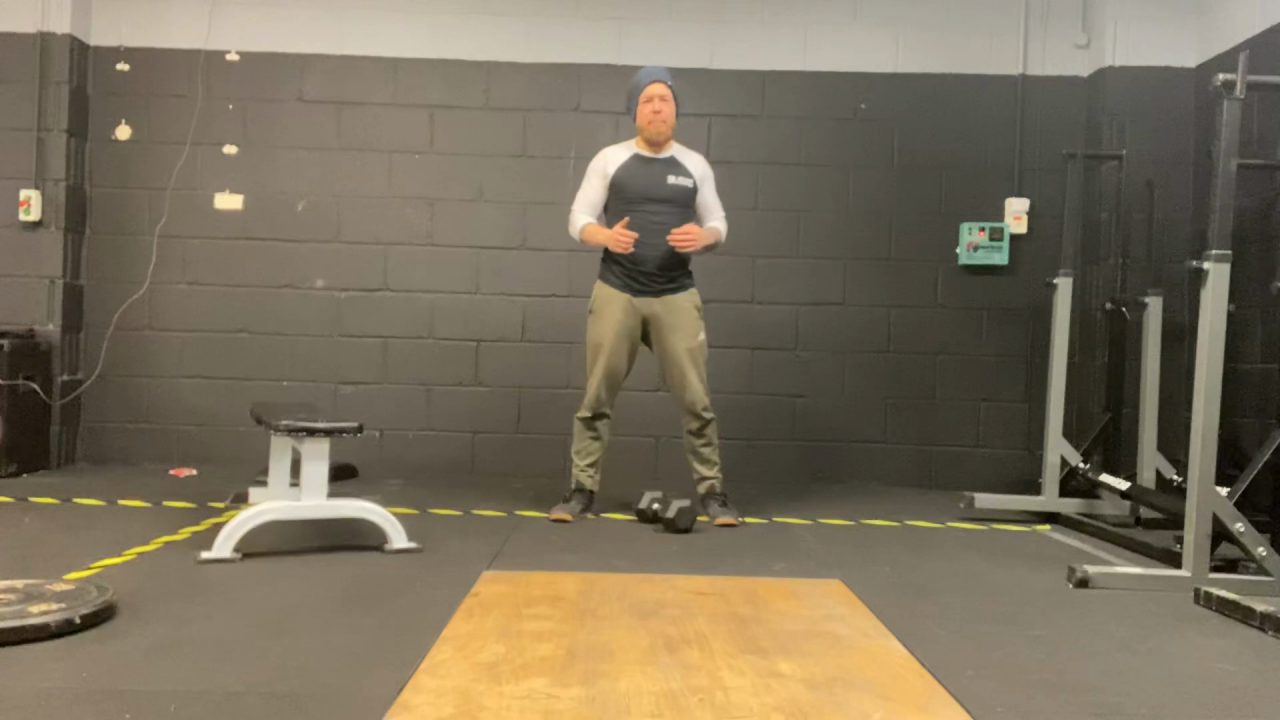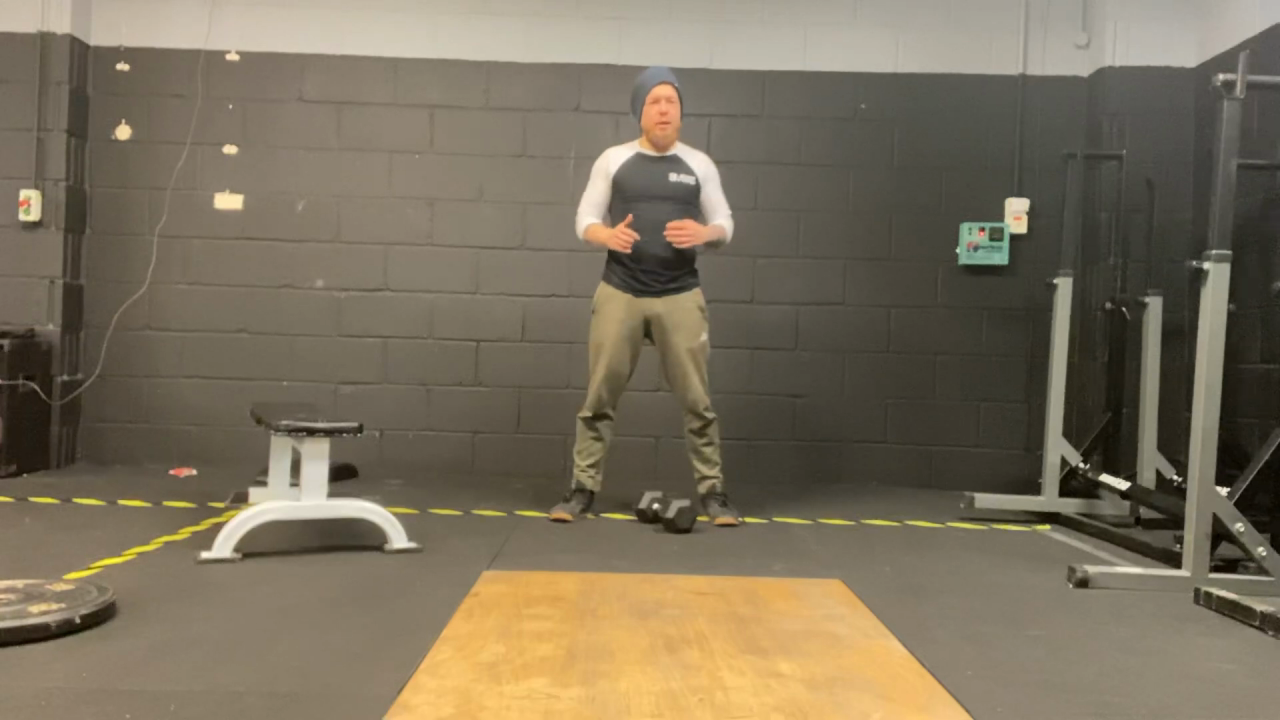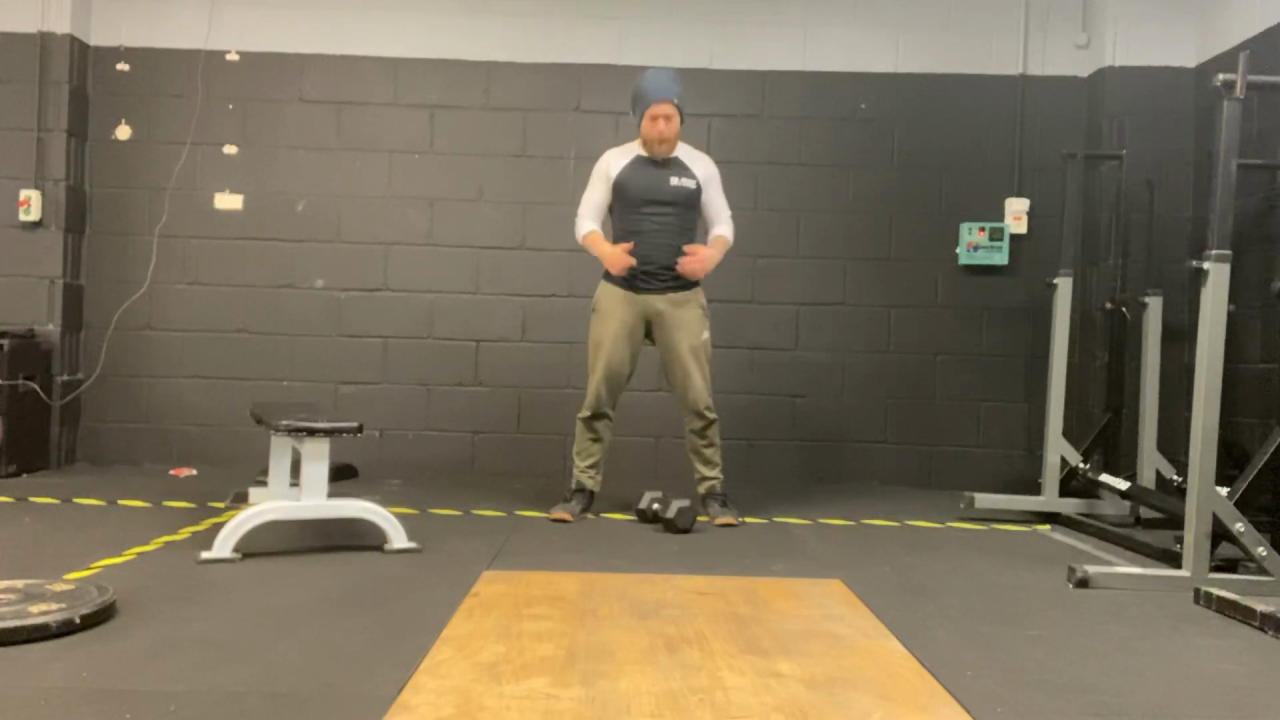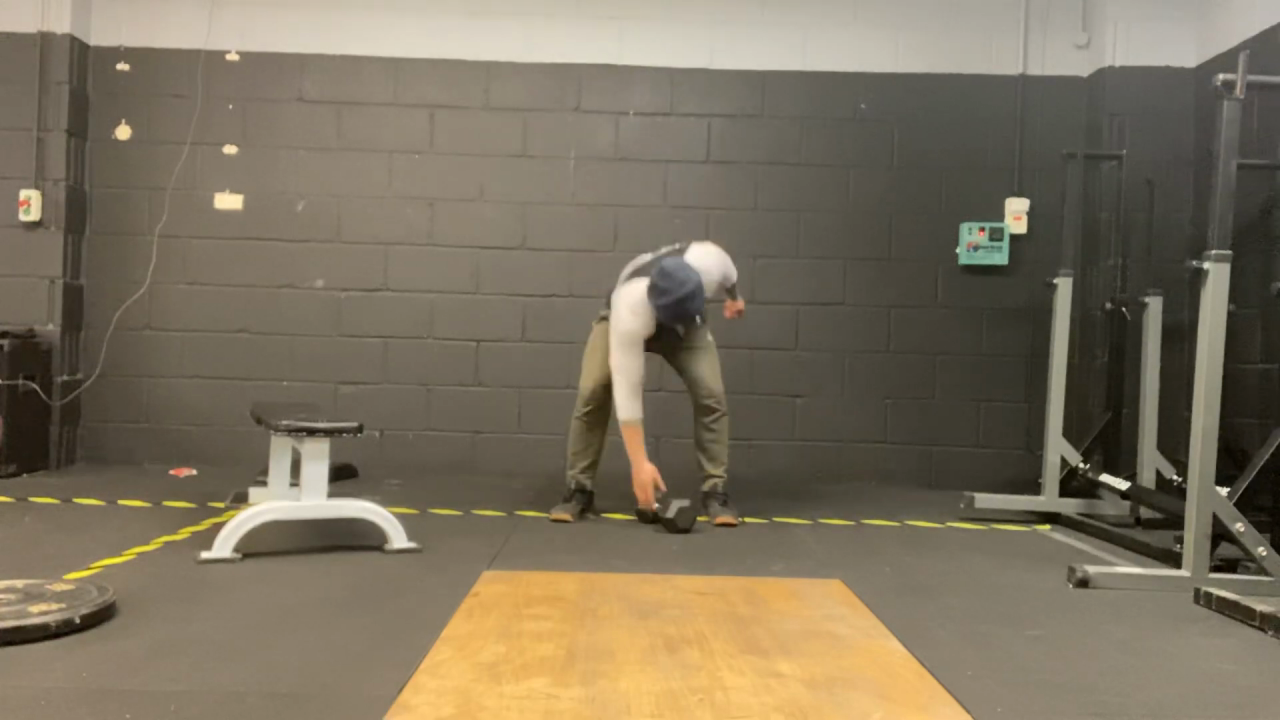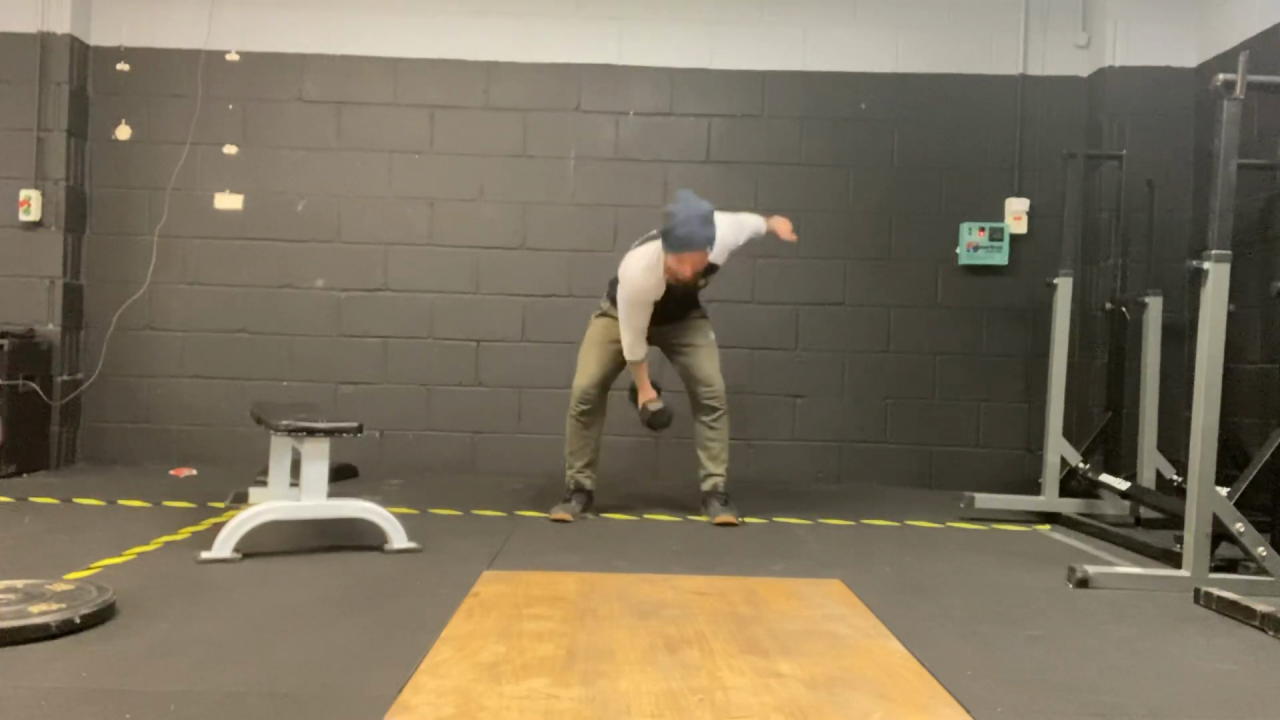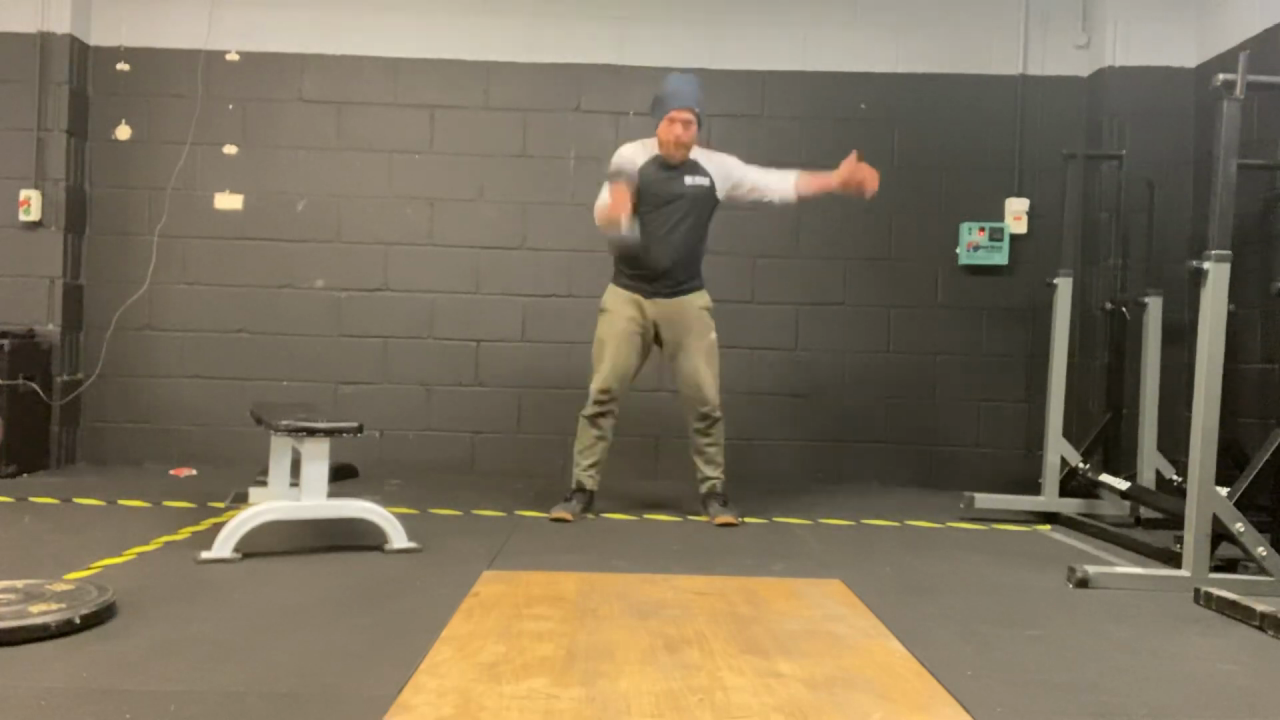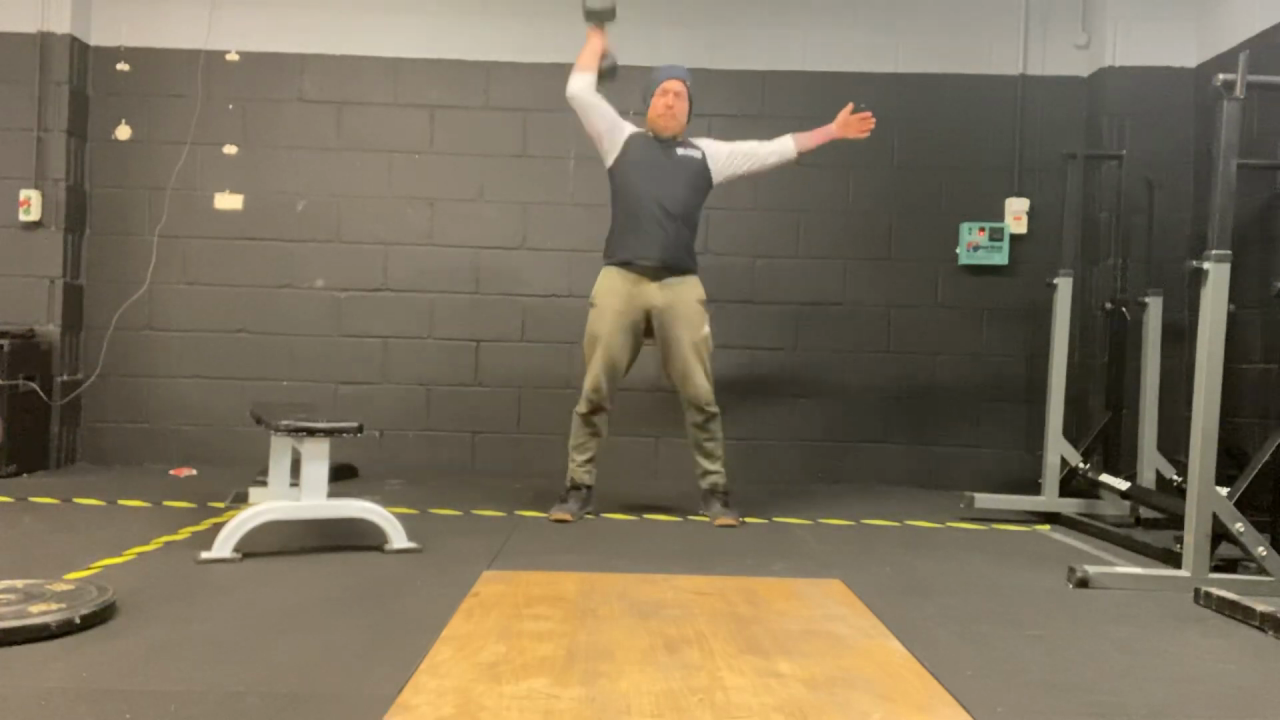
dt=0.7s
person 1, frame 1
left shoulder: (695, 165)
right shoulder: (609, 160)
left elbow: (719, 225)
right elbow: (578, 220)
left wrist: (703, 236)
right wrist: (607, 236)
left hip: (677, 296)
right hip: (615, 294)
left knee: (695, 400)
right knee: (596, 398)
left ankle: (712, 492)
right ankle: (581, 489)
person 1, frame 2
left shoulder: (700, 164)
right shoulder: (613, 159)
left elbow: (725, 226)
right elbow: (584, 220)
left wrist: (703, 232)
right wrist: (608, 236)
left hip: (680, 296)
right hip: (619, 294)
left knee: (697, 400)
right knee: (599, 396)
left ankle: (712, 492)
right ankle: (582, 488)
person 1, frame 3
left shoulder: (701, 166)
right shoulder: (613, 162)
left elbow: (722, 224)
right elbow: (585, 221)
left wrist: (713, 254)
right wrist: (604, 252)
left hip: (683, 299)
right hip: (620, 295)
left knee: (699, 400)
right knee: (599, 397)
left ankle: (712, 491)
right ankle: (582, 488)
person 1, frame 4
left shoulder: (709, 263)
right shoulder: (629, 308)
right elbow: (627, 397)
left wrist: (734, 297)
right wrist: (641, 464)
left hip: (686, 323)
right hip: (626, 323)
left knee: (711, 395)
right knee: (592, 393)
left ankle: (715, 492)
right ankle: (579, 490)
person 1, frame 5
left shoulder: (723, 231)
right shoulder: (638, 270)
left elbow: (751, 221)
right elbow: (632, 337)
left wrist: (773, 223)
right wrist: (643, 386)
left hip: (682, 315)
right hip: (622, 315)
left knee: (711, 392)
right knee: (586, 390)
left ankle: (714, 492)
right ankle: (578, 490)
person 1, frame 6
left shoulder: (715, 166)
right shoulder: (632, 157)
left elbow: (776, 184)
right elbow: (603, 211)
left wrist: (834, 180)
right wrist: (613, 207)
left hip: (687, 301)
right hip: (628, 297)
left knee: (704, 400)
right knee: (602, 393)
left ankle: (713, 493)
right ankle: (581, 489)
person 1, frame 7
left shoulder: (705, 152)
right shoulder: (624, 141)
left elbow: (772, 150)
right elbow: (580, 93)
left wrist: (831, 131)
right wrist: (596, 40)
left hip: (680, 289)
right hip: (620, 283)
left knee: (699, 398)
right knee: (595, 393)
left ankle: (714, 491)
right ankle: (577, 488)
